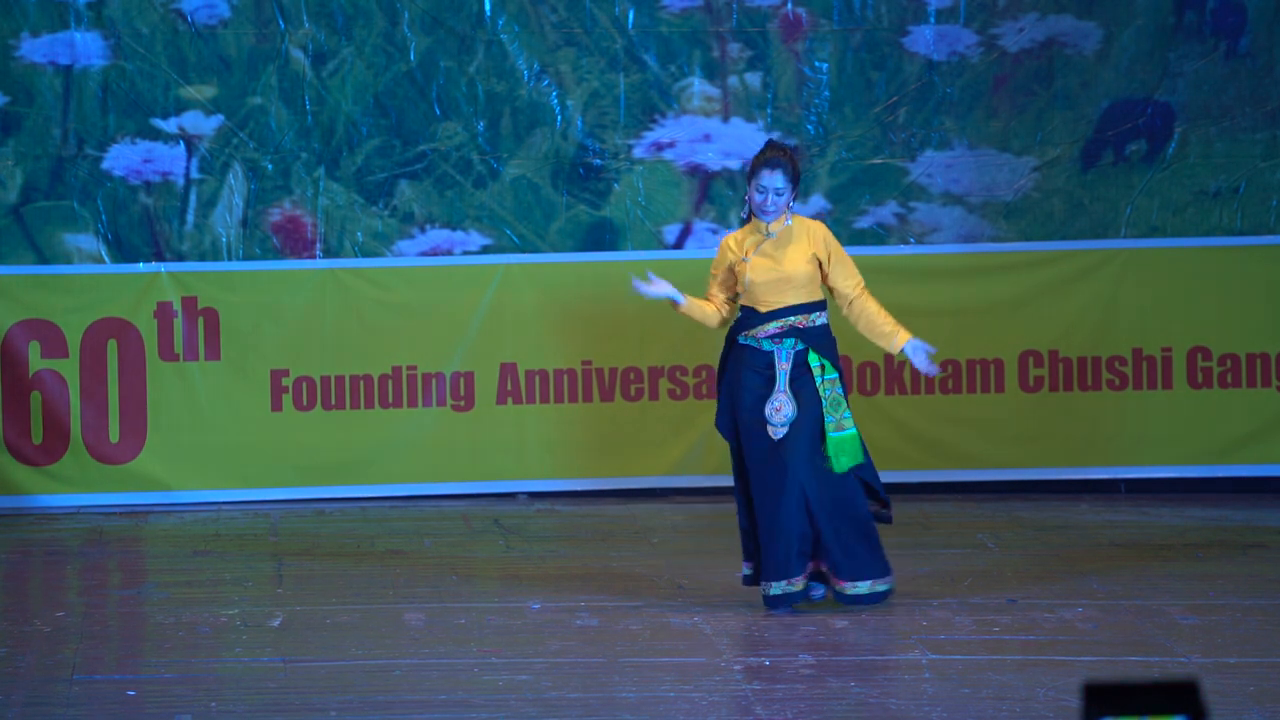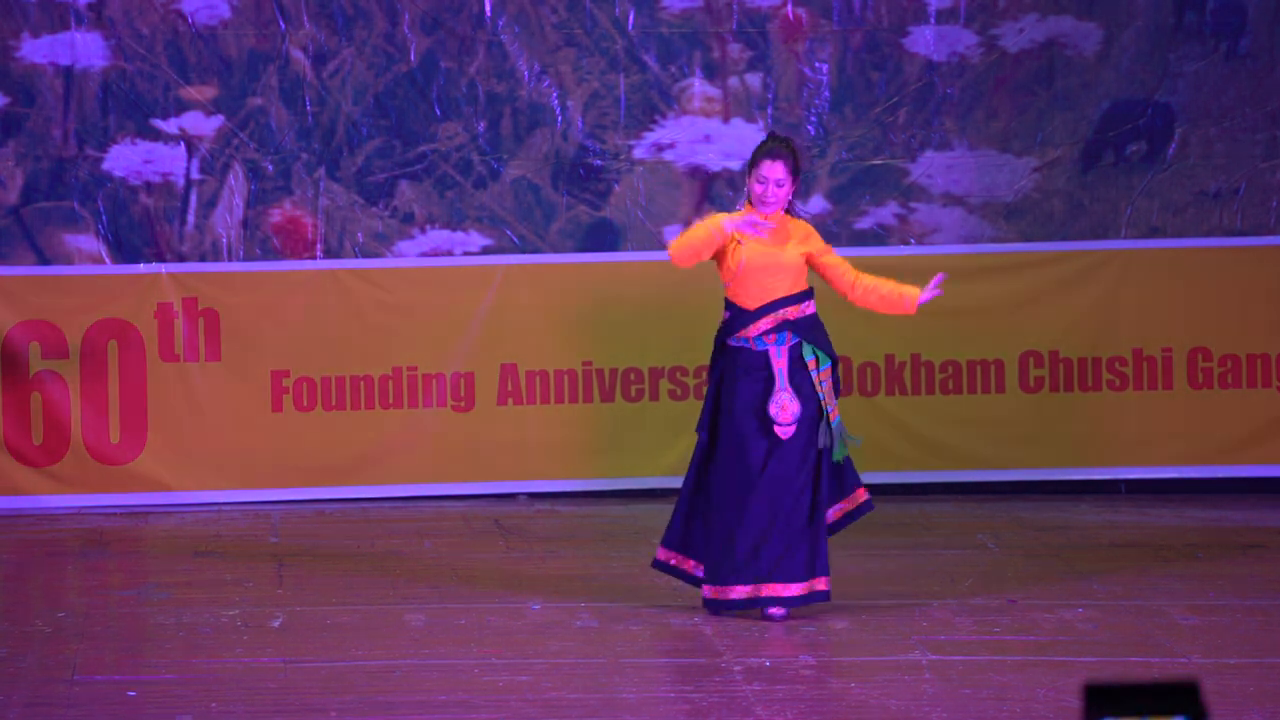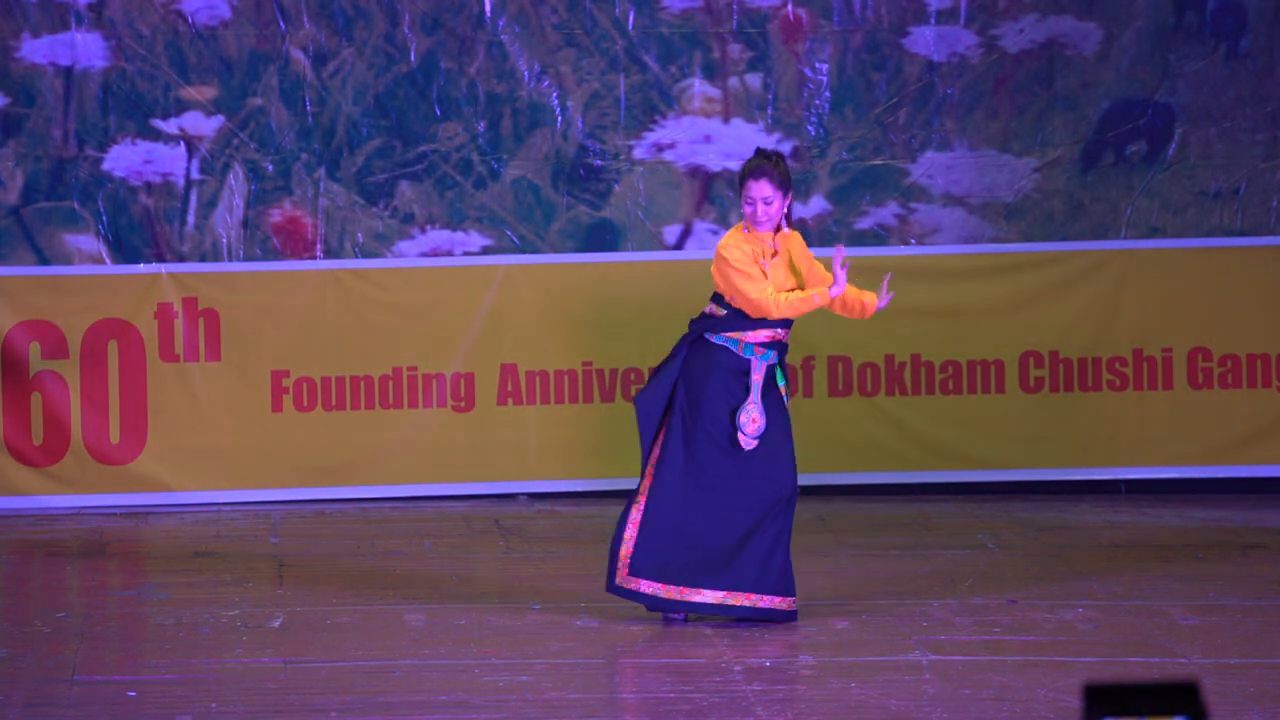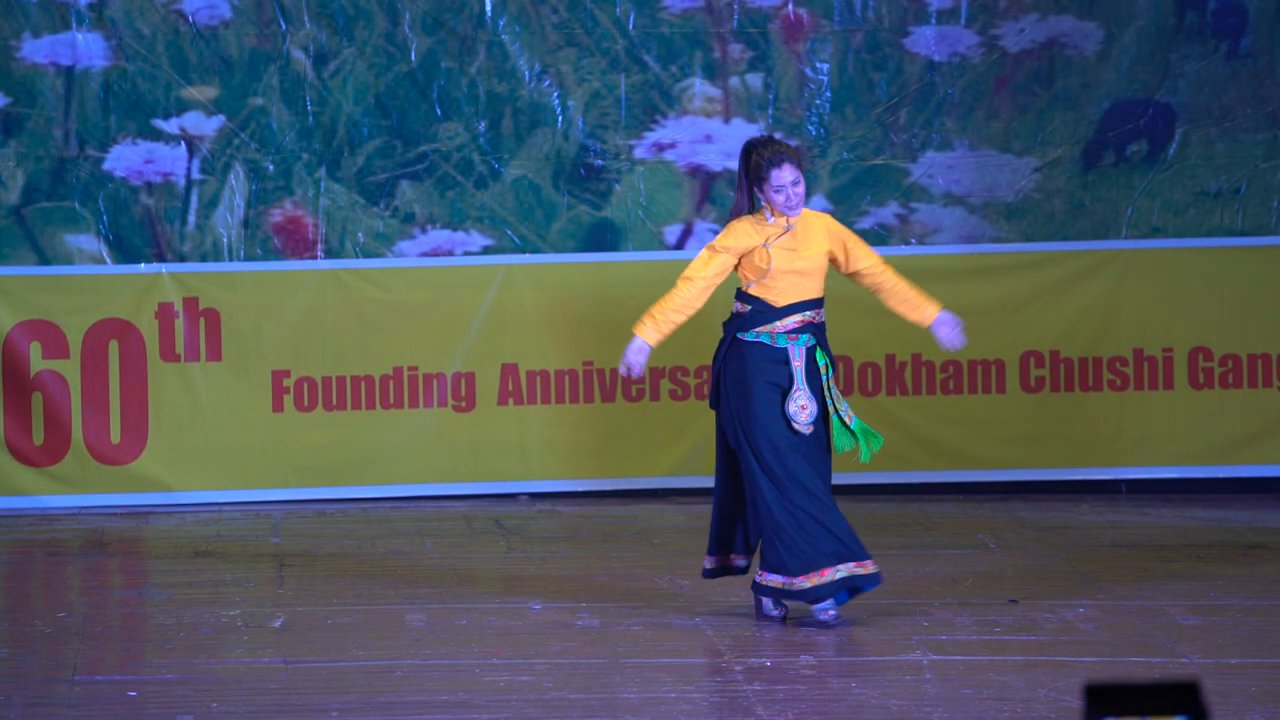
dt=0.5s
person 1, frame 1
left shoulder: (815, 235)
right shoulder: (734, 244)
left elbow: (854, 298)
right elbow: (718, 311)
left wrist: (903, 343)
right wrist: (673, 296)
left hip: (806, 364)
right hip: (752, 365)
left knee: (807, 469)
right knee: (764, 471)
left ankle: (833, 570)
right ankle: (780, 577)
person 1, frame 2
left shoulder: (801, 233)
right shoulder: (727, 229)
left elbow: (851, 283)
right elbow: (680, 253)
left wrist: (914, 296)
right wrist: (729, 224)
left hip: (799, 360)
right hip: (746, 362)
left knee: (791, 469)
right knee: (741, 469)
left ankle: (779, 584)
right ankle: (735, 580)
person 1, frame 3
left shoulder: (793, 242)
right shoulder: (732, 247)
left elbow: (823, 288)
right elbow: (767, 303)
left wrist: (868, 302)
right wrist: (828, 294)
left hip: (763, 373)
right hip: (714, 366)
left knee: (769, 480)
right knee: (690, 474)
left ankle: (752, 589)
right ankle: (668, 589)
person 1, frame 4
left shoulder: (824, 227)
right shoulder: (743, 232)
left elbow: (876, 274)
right elbow: (695, 283)
left wrist: (931, 314)
right wrist: (646, 334)
left hip: (805, 361)
right hip: (755, 361)
left knee: (807, 470)
right knee: (779, 470)
left ankle: (772, 583)
right ankle: (819, 581)
